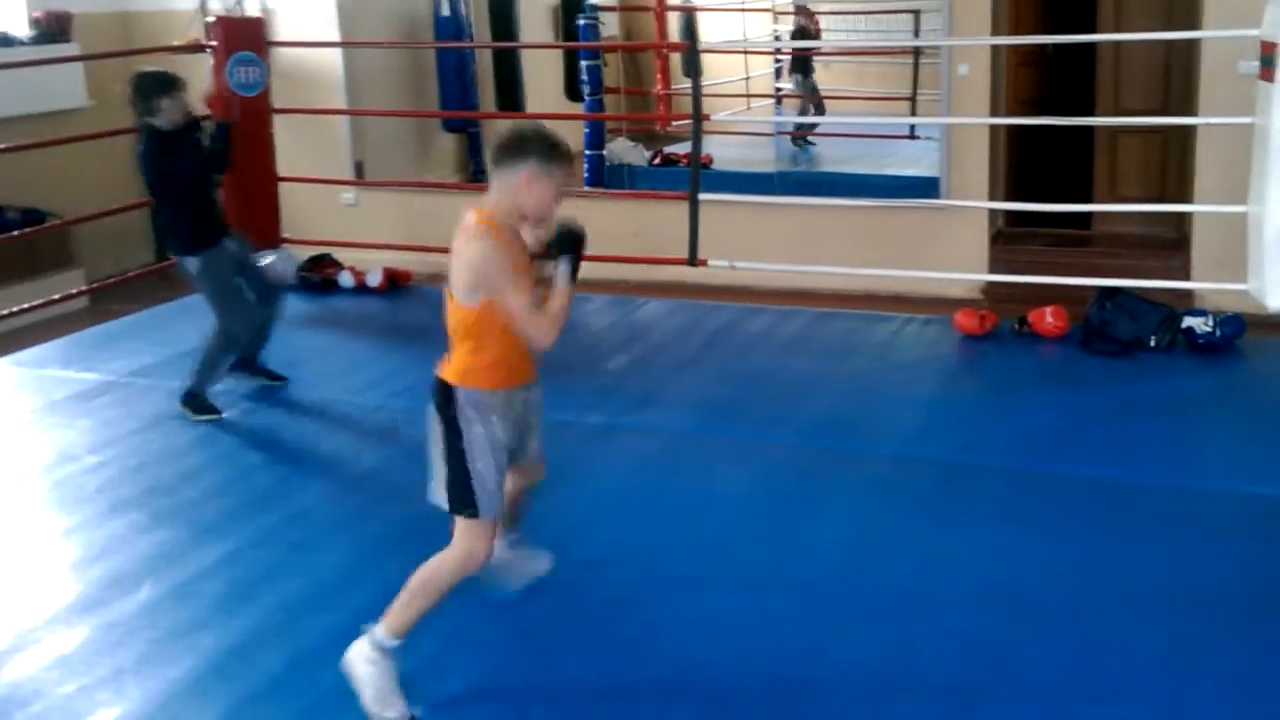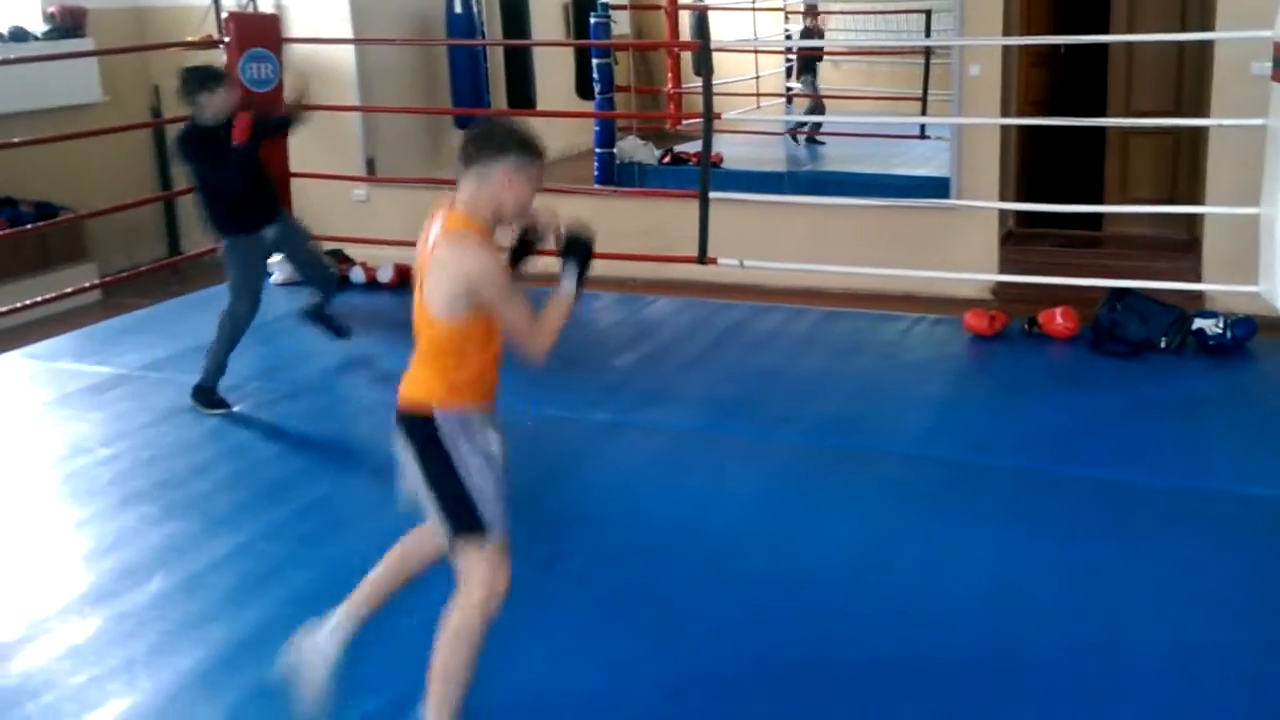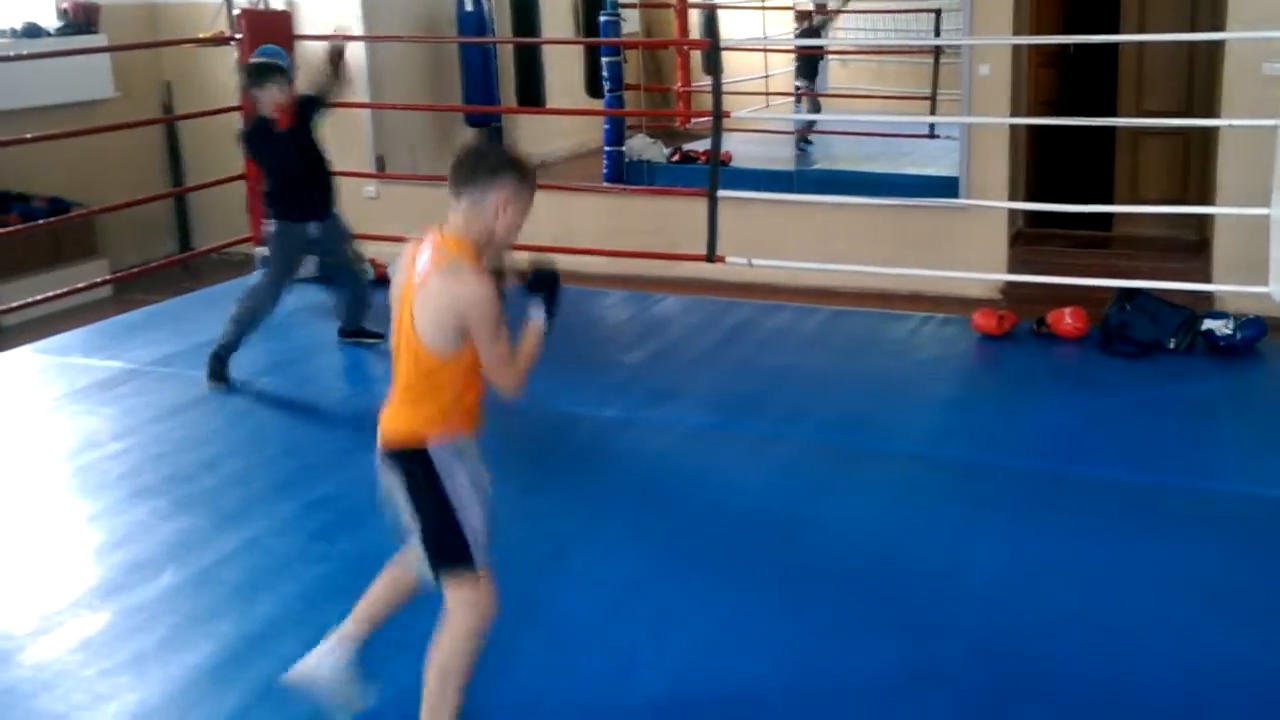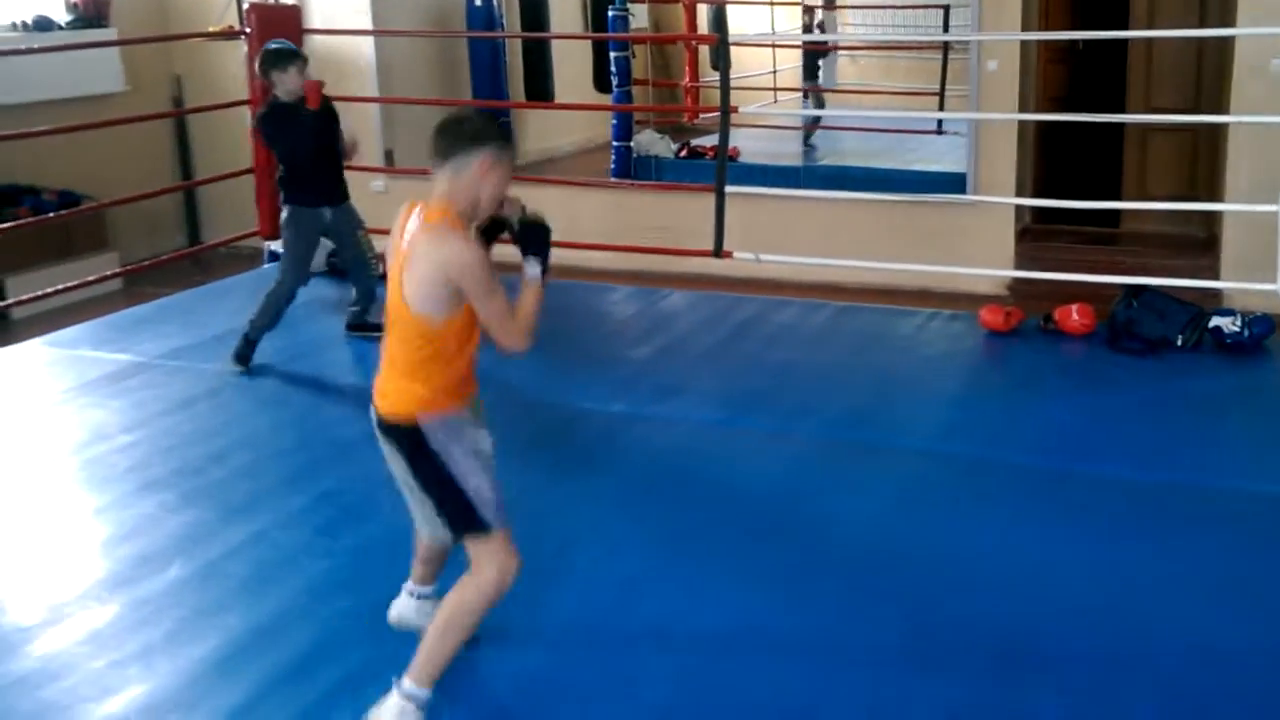
dt=0.2s
person 1, frame 1
left shoulder: (503, 230)
right shoulder: (484, 244)
right elbow: (542, 334)
left wrist: (543, 255)
right wrist: (562, 265)
left hip: (512, 389)
right hip: (473, 399)
left knee: (527, 474)
right knee: (471, 550)
left ankle: (502, 541)
right ankle: (372, 652)
person 1, frame 2
left shoulder: (446, 226)
right shoulder: (474, 257)
right elbow: (534, 344)
left wrist: (514, 254)
right wrist: (573, 273)
left hip: (444, 410)
right hip: (446, 420)
left knee: (442, 535)
right knee: (487, 578)
left ankle: (328, 638)
person 1, frame 3
left shoulder: (422, 253)
right shoulder: (469, 287)
right elbow: (509, 380)
right wrist: (539, 309)
left hip: (405, 437)
right hip: (432, 449)
left knee: (425, 560)
right knee: (471, 602)
left ankle: (330, 656)
person 1, frame 4
left shoulder: (414, 219)
right shoulder: (455, 250)
right elbow: (514, 338)
right wrist: (536, 261)
left hip: (405, 406)
right hip: (425, 421)
left knee: (447, 515)
right knee: (495, 564)
left ankle: (416, 599)
person 2, frame 1
left shoulder: (180, 131)
right shoulder: (156, 149)
right elbow: (217, 163)
right wrist: (222, 119)
left hip: (219, 234)
right hip: (196, 248)
left knee: (268, 292)
right knee: (232, 319)
left ankle: (246, 359)
right ankle: (194, 393)
person 2, frame 2
left shoulder: (237, 122)
right shoulder: (189, 142)
left elbow: (274, 127)
right elbow: (231, 182)
left wrist: (295, 113)
right wrist: (239, 143)
left hip: (274, 219)
right hip: (240, 234)
left knee: (323, 274)
right knee: (242, 308)
left ankle: (319, 309)
right ankle: (204, 385)
person 2, frame 3
left shoulder: (300, 110)
right shoulder: (254, 135)
left elbow: (328, 92)
right elbow: (288, 171)
left wrist: (335, 61)
right wrist: (284, 130)
left hip: (323, 216)
right hip: (286, 224)
left knee: (355, 279)
right knee: (266, 293)
left ankle: (350, 327)
right ankle: (223, 353)
person 2, frame 4
left shoulder: (318, 102)
right shoulder: (270, 118)
left elbow: (332, 138)
right elbow: (304, 153)
left wrist: (346, 146)
right wrist: (312, 110)
left hip: (336, 202)
right hip: (301, 208)
left knee: (363, 267)
right knee: (290, 279)
left ankle: (357, 319)
right ankle: (251, 337)
